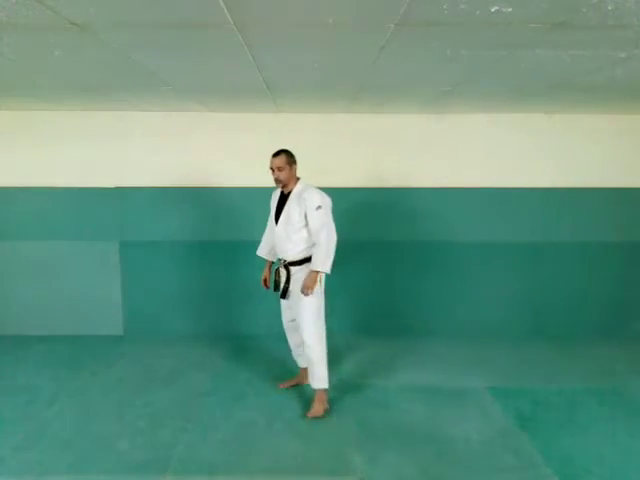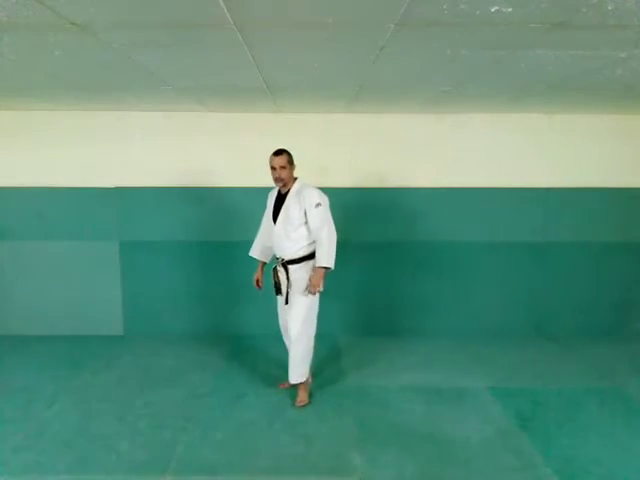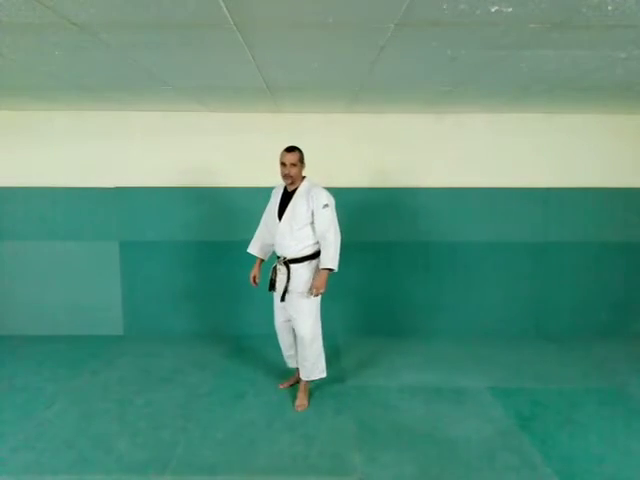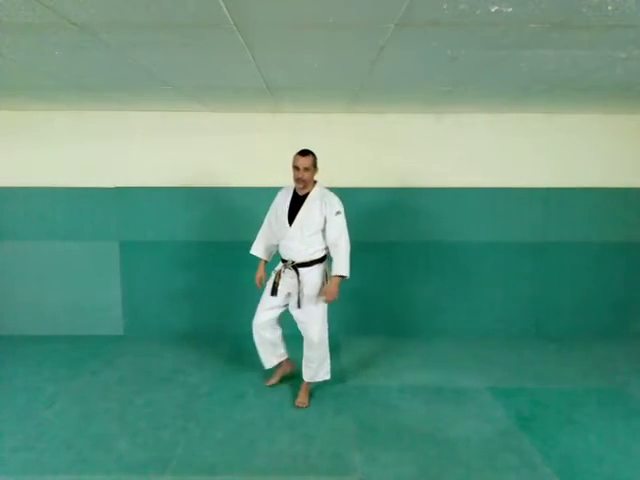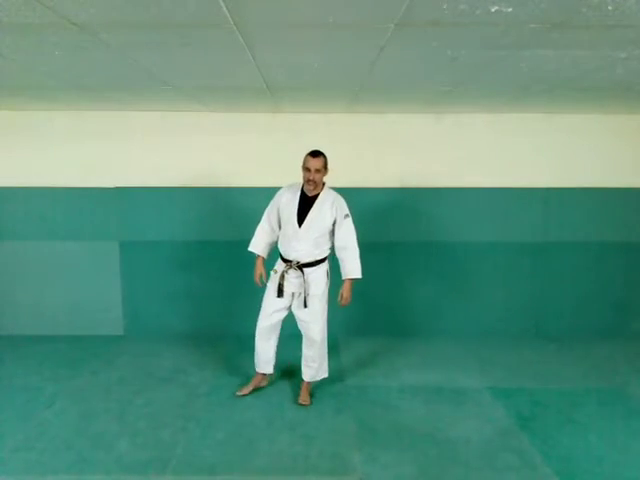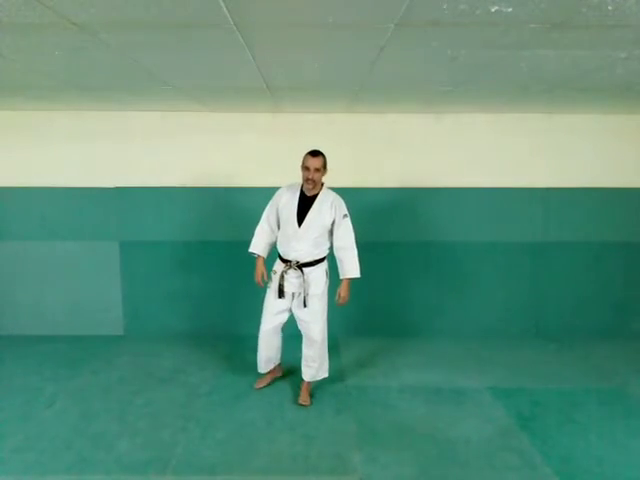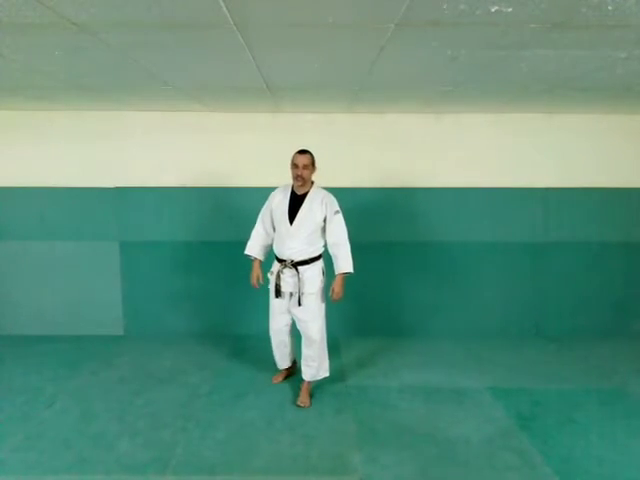
dt=0.3s
person 1, frame 1
left shoulder: (312, 197)
right shoulder: (277, 196)
left elbow: (326, 237)
left wrist: (314, 273)
right wrist: (268, 266)
left hip: (306, 272)
right hip: (286, 271)
left knee: (310, 331)
right knee: (291, 326)
left ankle: (321, 394)
right ankle: (305, 373)
person 1, frame 2
left shoulder: (310, 196)
right shoulder: (273, 196)
left elbow: (326, 235)
right elbow: (267, 233)
left wrist: (319, 271)
right wrist: (260, 266)
left hip: (305, 271)
right hip: (283, 271)
left knee: (299, 328)
right knee: (287, 327)
left ankle: (302, 384)
right ankle: (302, 375)
person 1, frame 3
left shoulder: (317, 195)
right shoulder: (277, 193)
left elbow: (330, 237)
right elbow: (267, 230)
left wrist: (323, 273)
right wrist: (258, 263)
left hip: (306, 271)
right hip: (282, 270)
left knee: (306, 329)
right knee: (283, 324)
left ankle: (305, 384)
right ankle: (299, 370)
person 1, frame 4
left shoulder: (328, 201)
right shoulder: (283, 196)
left elbow: (340, 243)
right elbow: (270, 230)
left wrist: (335, 280)
right wrist: (262, 264)
left hip: (312, 275)
right hip: (284, 272)
left knee: (314, 332)
right knee: (262, 321)
left ankle: (307, 384)
right ankle: (283, 363)
person 1, frame 5
left shoulder: (335, 203)
right shoulder: (285, 194)
left elbow: (346, 243)
right elbow: (268, 227)
left wrist: (348, 282)
right wrist: (260, 260)
left hip: (314, 275)
right hip: (284, 271)
left knee: (314, 331)
right knee: (266, 323)
left ankle: (307, 383)
right ankle: (262, 375)
person 1, frame 6
left shoulder: (334, 203)
right shoulder: (284, 194)
left elbow: (344, 243)
right elbow: (267, 227)
left wrist: (346, 282)
right wrist: (260, 260)
left hip: (314, 274)
right hip: (283, 271)
left knee: (314, 331)
right knee: (269, 325)
left ankle: (307, 383)
right ankle: (272, 368)
person 1, frame 7
left shoulder: (325, 200)
right shoulder: (277, 196)
left elbow: (338, 240)
right elbow: (263, 230)
left wrist: (340, 277)
right wrist: (256, 263)
left hip: (310, 273)
right hip: (280, 271)
left knee: (312, 329)
right knee: (278, 327)
left ankle: (307, 383)
right ankle: (287, 365)
